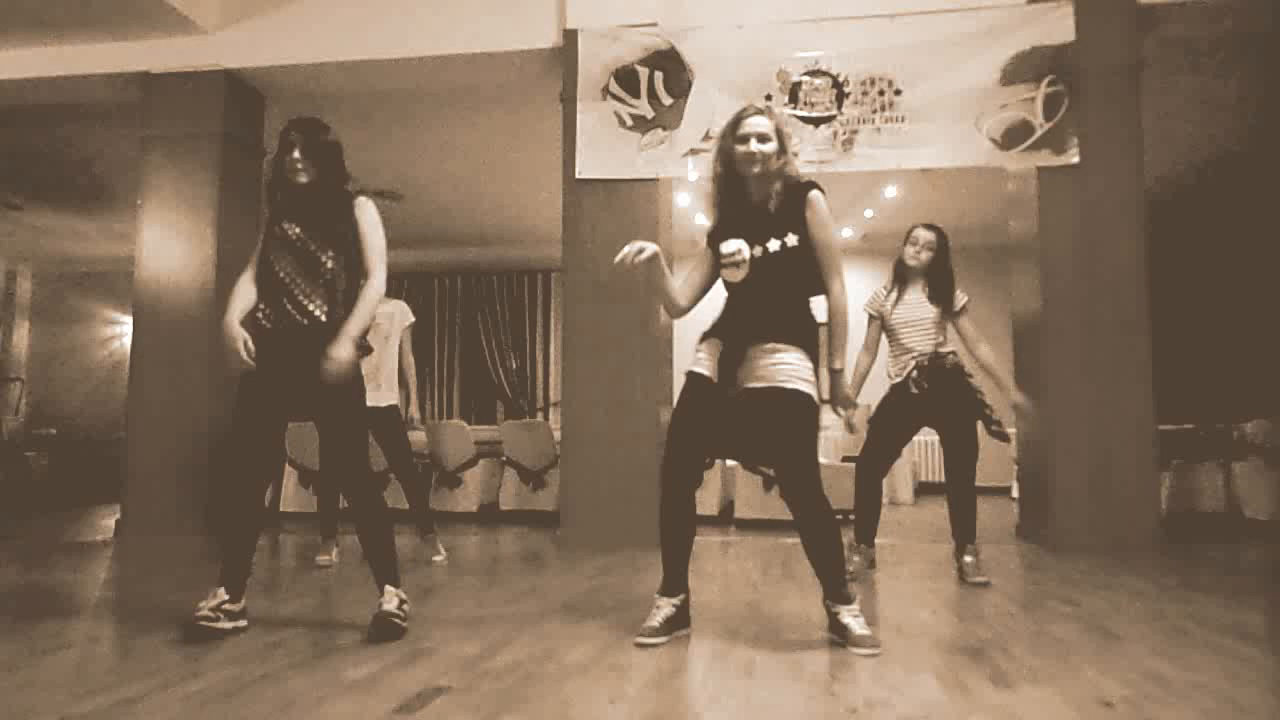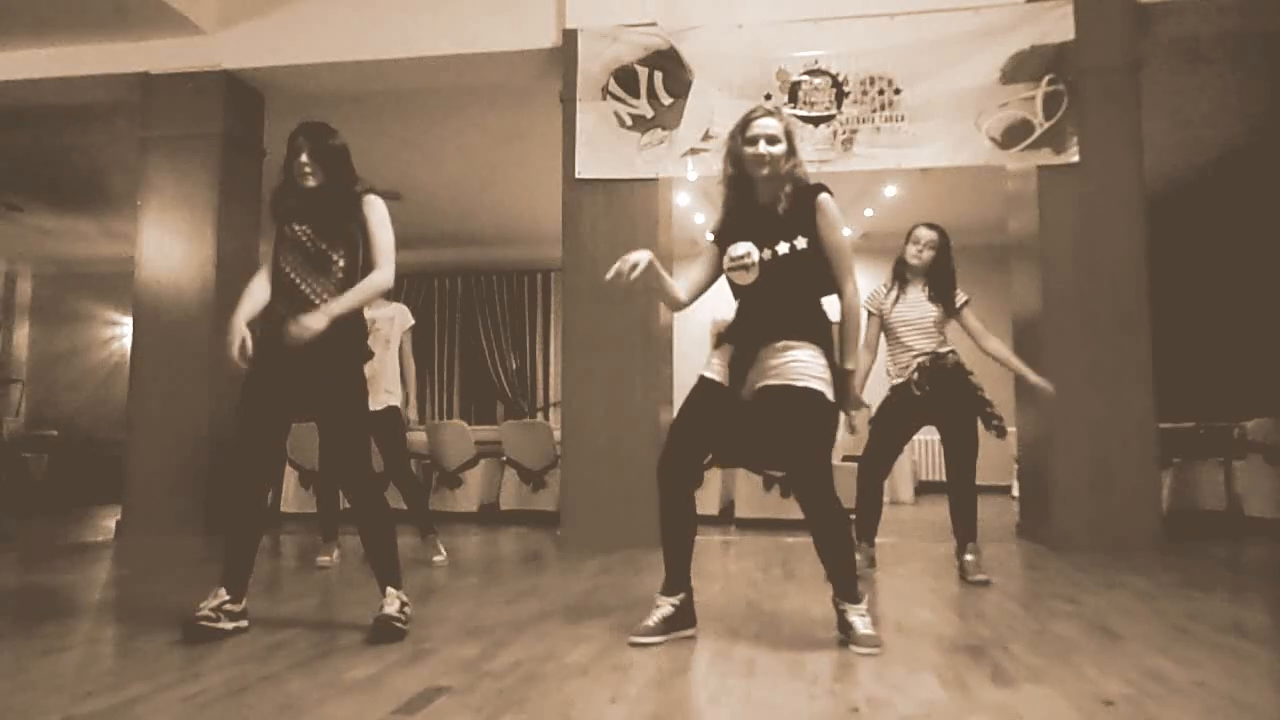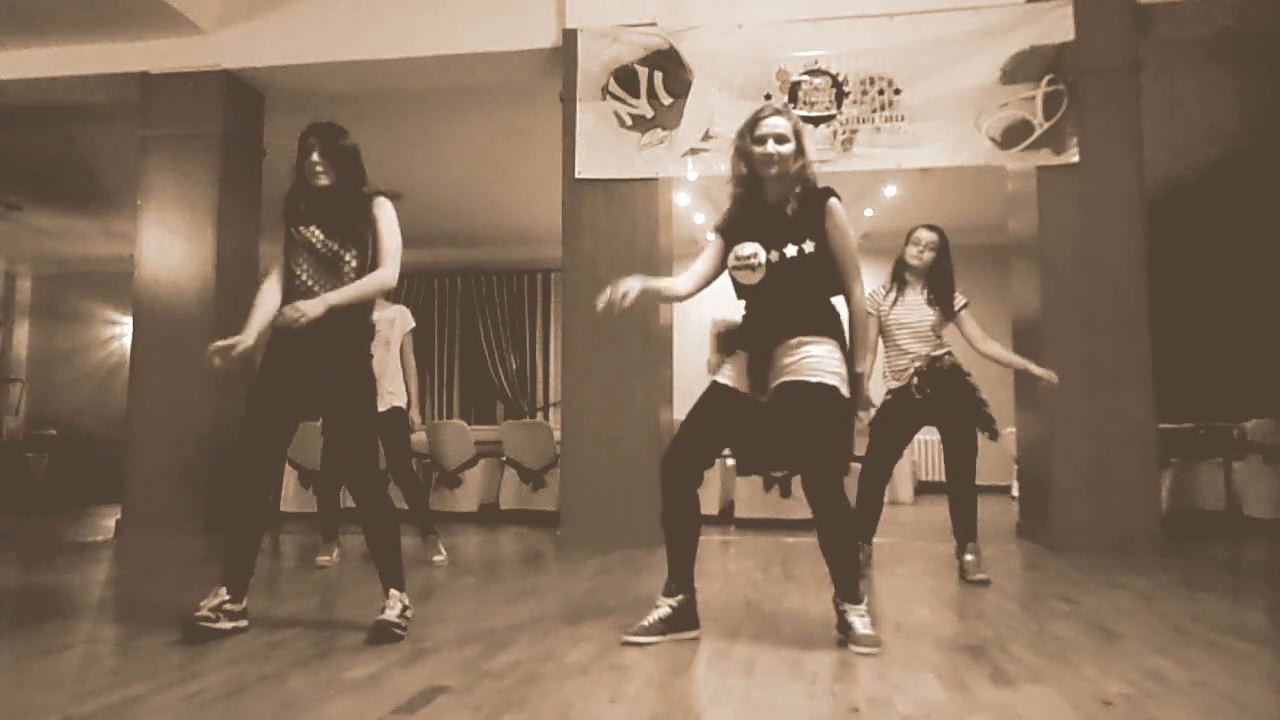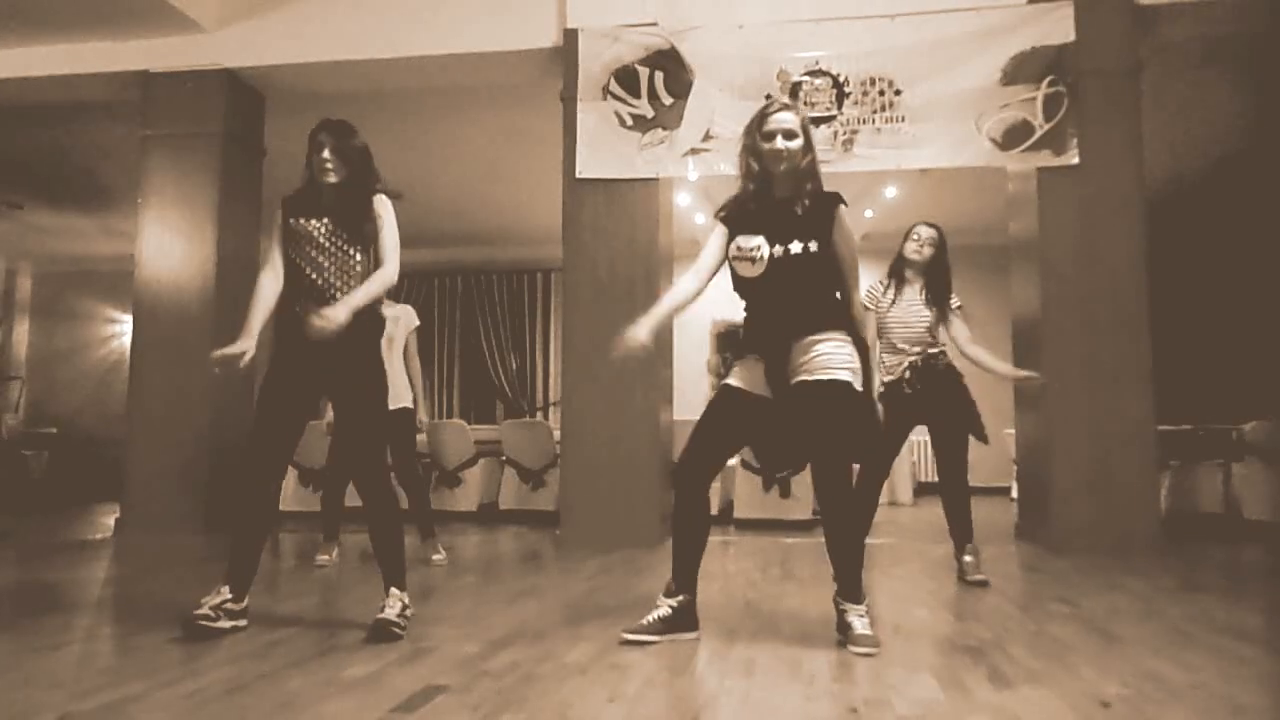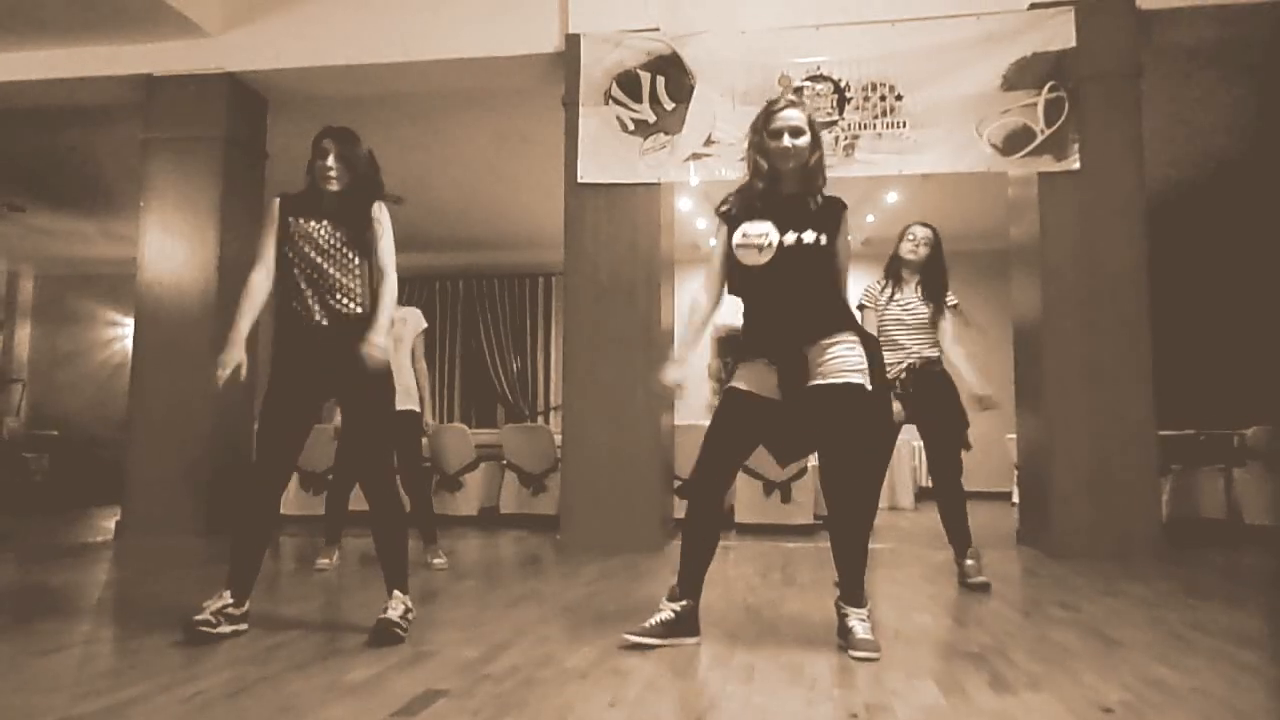
dt=0.1s
person 1, frame 1
left shoulder: (805, 199)
right shoulder: (724, 225)
left elbow: (835, 288)
right elbow: (679, 303)
left wrist: (835, 364)
right wrist: (655, 259)
left hip: (781, 354)
right hip: (720, 352)
left knee: (798, 482)
right knee: (676, 472)
left ankle: (842, 606)
right ankle: (673, 601)
person 1, frame 2
left shoulder: (814, 201)
right shoulder: (731, 224)
left elbow: (847, 288)
right elbow: (680, 298)
left wrist: (845, 368)
right wrist: (650, 264)
left hip: (793, 352)
right hip: (735, 355)
left knee: (811, 481)
right knee: (674, 469)
left ankle: (850, 604)
right ankle: (676, 601)
person 1, frame 3
left shoulder: (821, 206)
right shoulder: (734, 224)
left elbow: (855, 292)
right elbow: (689, 283)
left wrist: (856, 369)
right wrist: (642, 284)
left hip: (807, 350)
right hip: (747, 357)
left knee: (821, 481)
right knee: (677, 468)
left ankle: (852, 605)
right ankle: (678, 602)
person 1, frame 4
left shoulder: (827, 208)
right shoulder: (736, 215)
left elbow: (852, 292)
right elbow: (695, 278)
left wrist: (860, 367)
right wrist: (649, 321)
left hip: (820, 347)
right hip: (759, 358)
left knee: (832, 479)
right knee: (691, 469)
left ankle: (851, 605)
right ankle: (679, 603)
person 1, frame 5
left shoulder: (830, 210)
right shoulder: (738, 209)
left elbow: (837, 289)
right elbow: (713, 291)
left wrist: (875, 367)
right wrist: (680, 356)
left hip: (830, 351)
right hip: (760, 359)
left knee: (847, 483)
right knee: (707, 479)
left ankle: (853, 609)
right ankle: (682, 607)
person 2, frame 1
left shoulder: (355, 207)
right shoulder: (277, 212)
left elbow: (375, 279)
right elbow: (254, 271)
left wrist: (346, 340)
right wrist: (232, 317)
left hip: (330, 355)
right hip: (269, 355)
left knee: (350, 472)
right knee: (243, 473)
left ankle: (390, 592)
right ankle: (230, 595)
person 2, frame 2
left shoulder: (365, 205)
right shoulder: (287, 214)
left elbow: (383, 274)
right elbow: (267, 277)
left wrist: (327, 315)
right wrist: (238, 320)
left hip: (334, 355)
right hip: (274, 355)
left knee: (353, 473)
right knee: (249, 474)
left ankle: (392, 594)
right ankle: (231, 596)
person 2, frame 3
left shoulder: (374, 207)
right shoulder: (295, 215)
left elbow: (389, 272)
right elbow: (277, 278)
left wrist: (322, 302)
right wrist: (247, 334)
left hip: (342, 352)
right hip: (284, 352)
left knee: (359, 473)
right knee: (253, 472)
left ankle: (395, 595)
right ankle: (232, 595)
person 2, frame 4
left shoulder: (374, 204)
right shoulder: (291, 210)
left elbow: (389, 271)
right elbow: (273, 273)
left wrist: (343, 307)
right wrist: (248, 337)
left hip: (355, 348)
right hip: (296, 348)
left knee: (368, 470)
right knee: (262, 469)
left ankle: (396, 594)
right ankle: (233, 594)
person 2, frame 5
left shoulder: (371, 212)
right shoulder: (284, 209)
left elbow: (387, 276)
right elbow: (262, 275)
left wrist: (381, 330)
right wrist: (235, 342)
left hip: (360, 352)
right hip: (300, 351)
left knee: (376, 474)
right knee: (268, 472)
left ankle: (397, 597)
right ankle: (235, 597)
person 3, frame 1
left shoulder: (950, 296)
right shoulder: (883, 297)
left elbow: (976, 345)
right elbow: (868, 352)
left wrist: (1011, 389)
right wrist: (849, 398)
left hip: (948, 386)
right hip: (903, 392)
left knee: (961, 473)
right knee: (869, 468)
left ankle: (966, 553)
right ankle: (862, 550)
person 3, frame 2
left shoulder: (949, 294)
right shoulder: (882, 295)
left elbow: (985, 339)
right elbow: (868, 349)
left wrist: (1029, 374)
right wrist: (855, 397)
left hip: (949, 385)
right hip: (904, 392)
left knee: (961, 471)
right knee: (871, 466)
left ankle: (968, 551)
right ankle: (864, 548)
person 3, frame 3
left shoulder: (947, 297)
right shoulder: (880, 297)
left elbow: (981, 341)
right elbow: (868, 351)
left wrist: (1032, 368)
left hip: (948, 387)
right hip: (903, 394)
left knee: (961, 473)
right knee: (873, 470)
left ankle: (968, 552)
right ankle: (860, 549)
person 3, frame 4
left shoulder: (943, 296)
right shoulder: (878, 292)
left elbow: (966, 344)
right elbow: (866, 348)
left wrist: (1010, 371)
left hip: (939, 386)
right hip: (896, 391)
left knee: (953, 473)
right knee: (871, 471)
left ankle: (965, 553)
right ankle: (853, 553)
person 3, frame 5
left shoulder: (941, 294)
right shoulder: (876, 291)
left elbow: (952, 344)
left wrist: (975, 383)
left hip: (931, 386)
right hip: (888, 387)
left knee: (947, 473)
left ankle: (966, 557)
person 4, frame 1
left shoulder: (398, 309)
left elbow: (407, 357)
left wrist: (414, 402)
left hip: (385, 400)
left knee: (406, 468)
left ankle: (429, 535)
right ankle: (329, 540)
person 4, frame 2
left shoulder: (398, 312)
left elbow: (407, 359)
left wrist: (412, 404)
left hip: (385, 402)
left knee: (400, 471)
right knee: (330, 472)
left ankle: (430, 535)
right ankle: (329, 541)
person 4, frame 3
left shoulder: (399, 314)
left elbow: (408, 362)
left wrist: (415, 406)
left hip: (390, 404)
left knee: (403, 471)
right knee: (331, 473)
left ankle: (431, 536)
right ankle: (330, 540)
person 4, frame 4
left shoulder: (403, 313)
left elbow: (413, 360)
left wrist: (421, 405)
right wrist: (331, 407)
left hip: (397, 404)
left knee: (408, 472)
right knee: (337, 473)
left ankle: (430, 538)
right ankle: (330, 540)
person 4, frame 5
left shoulder: (410, 316)
left elbow: (420, 363)
left wrist: (427, 410)
right wrist: (340, 410)
left hip: (403, 407)
left knee: (413, 477)
right knee: (344, 477)
left ankle: (431, 543)
right ankle: (331, 544)
